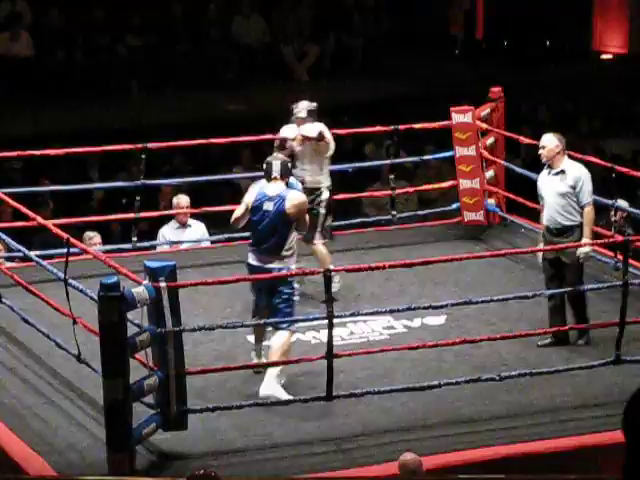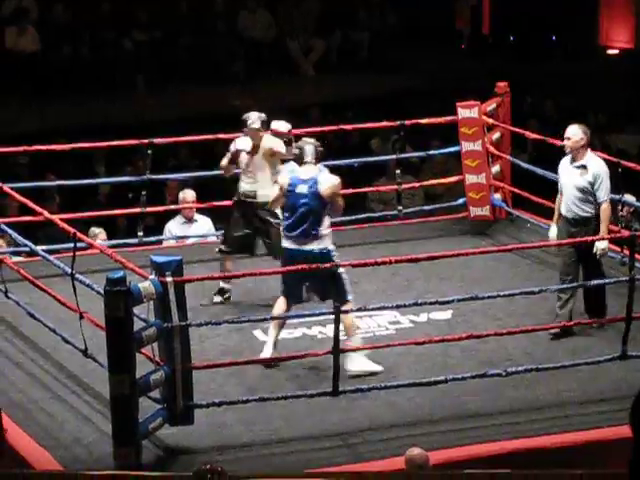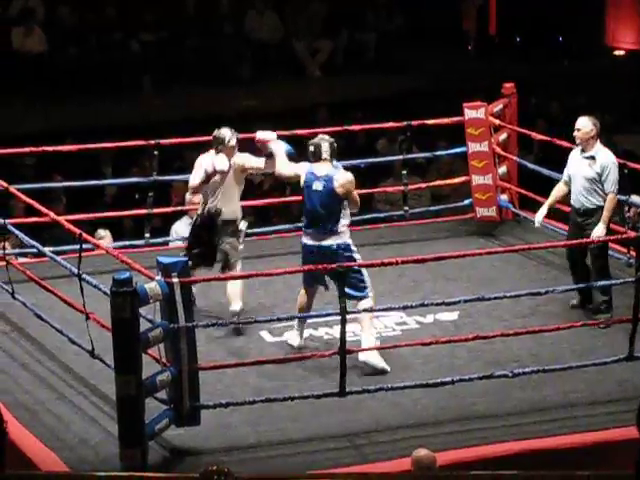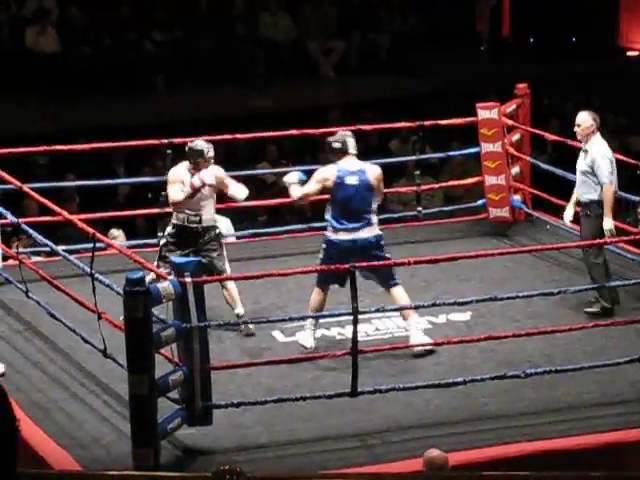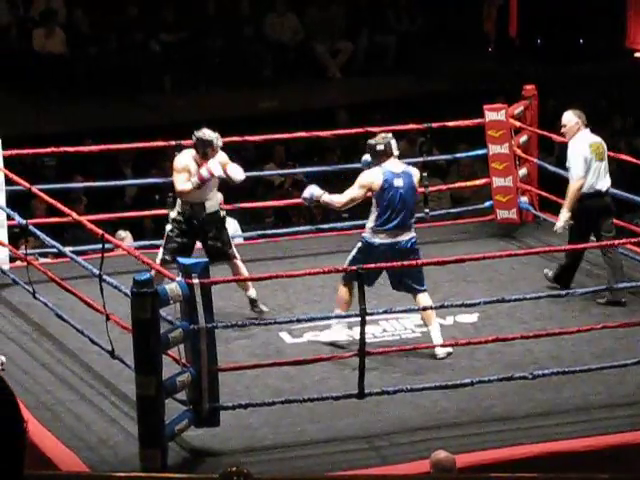
dt=0.3s
person 1, frame 1
left shoulder: (253, 193)
right shoulder: (296, 198)
left elbow: (235, 222)
right elbow: (302, 227)
left hip: (255, 265)
right hip: (280, 270)
left knee: (261, 312)
right knee: (285, 326)
left ankle: (256, 355)
right ankle: (271, 382)
person 1, frame 2
left shoulder: (286, 179)
right shoulder: (330, 181)
left elbow: (274, 204)
left hip: (290, 249)
right hip: (319, 251)
left knee: (287, 298)
right knee: (344, 302)
left ankle: (269, 347)
right ankle: (356, 358)
person 1, frame 3
left shoulder: (304, 171)
right shoulder: (345, 177)
left elbow: (280, 169)
right elbow: (355, 207)
left wrist: (276, 145)
left hip: (311, 245)
right hip: (338, 246)
left knee: (309, 289)
right knee: (364, 295)
left ankle: (296, 334)
right ankle: (368, 346)
person 1, frame 4
left shoulder: (328, 173)
right shoulder: (374, 171)
left elbow: (299, 196)
left wrist: (291, 182)
left hip: (338, 241)
right hip: (369, 239)
left knee: (322, 285)
right knee: (392, 284)
left ankle: (308, 334)
right ankle: (417, 334)
person 1, frame 5
left shoulder: (371, 175)
right shoulder: (414, 174)
left elbow: (340, 203)
left wrist: (318, 194)
left hip: (375, 243)
right hip: (405, 243)
left knee: (347, 278)
right knee: (420, 291)
right ankle: (438, 341)
person 2, frame 1
left shoulder: (578, 172)
right shoulder: (543, 176)
left elbow: (588, 207)
left wrist: (586, 239)
right wrist: (541, 241)
left hip: (572, 235)
right hip: (549, 236)
left knee: (574, 287)
right knee: (552, 288)
left ankle: (583, 327)
right ankle: (558, 332)
person 2, frame 2
left shoulder: (597, 167)
right shoulder: (564, 164)
left elbow: (605, 204)
left wrist: (603, 236)
right wrist: (554, 223)
left hip: (588, 226)
right hip: (566, 224)
left knee: (592, 275)
right knee: (567, 275)
left ankle: (597, 315)
right ankle: (565, 322)
person 2, frame 3
left shoulder: (606, 159)
right shoulder: (574, 154)
left elbow: (611, 195)
right elbow: (564, 184)
left wrist: (602, 225)
right wrist: (546, 206)
left hip: (595, 216)
right hip: (576, 214)
left knee: (598, 263)
right knee: (574, 259)
left ankle: (604, 309)
right ankle: (585, 297)
person 2, frame 4
left shoulder: (599, 151)
right shoulder: (586, 149)
left elbow: (609, 186)
left wrist: (608, 217)
right wrist: (571, 205)
left hip: (596, 209)
right hip: (588, 207)
left knee: (593, 253)
right knee: (593, 252)
left ankle: (606, 300)
right ankle: (605, 294)
person 2, frame 5
left shoulder: (577, 146)
right shoulder: (598, 141)
left elbow: (577, 182)
left wrist: (566, 211)
left hip: (586, 201)
right hip: (604, 199)
left knee: (576, 244)
right knee: (608, 246)
left ankle: (561, 279)
right ankle: (617, 293)
person 3, frame 1
left shoulder: (321, 132)
right shoulder: (296, 132)
left elbow: (328, 150)
left wrist: (320, 137)
right wrist: (283, 143)
left hip: (318, 190)
right hip: (301, 187)
left knee: (313, 239)
left ankle: (331, 277)
person 3, frame 2
left shoulder: (270, 143)
right shoulder: (241, 143)
left elbow: (289, 154)
right elbow: (225, 170)
right wrist: (233, 156)
left hip: (267, 204)
right hip: (244, 202)
left knee: (280, 250)
right knee: (226, 249)
right ankle: (224, 290)
person 3, frame 3
left shoulder: (241, 159)
right shoulder: (203, 160)
left elbow: (266, 167)
right elbow: (193, 189)
right wrist: (209, 174)
left hip: (230, 222)
right hip: (206, 218)
left knee: (231, 267)
right knee: (187, 263)
left ankle: (235, 313)
person 3, frame 4
left shoulder: (215, 172)
right shoulder: (177, 173)
left elbow: (230, 188)
right elbow: (175, 203)
left wrist: (239, 191)
right wrist: (193, 188)
left hip: (208, 229)
right hip: (180, 229)
left knee: (223, 274)
left ankle: (241, 317)
person 3, frame 5
left shoulder: (220, 157)
right shoulder: (183, 160)
left elbow: (232, 174)
right elbow: (181, 192)
left wrist: (236, 175)
right wrist: (202, 178)
left hip: (211, 215)
right hip: (185, 217)
left knee: (233, 259)
right knee: (164, 262)
left ankle: (254, 301)
